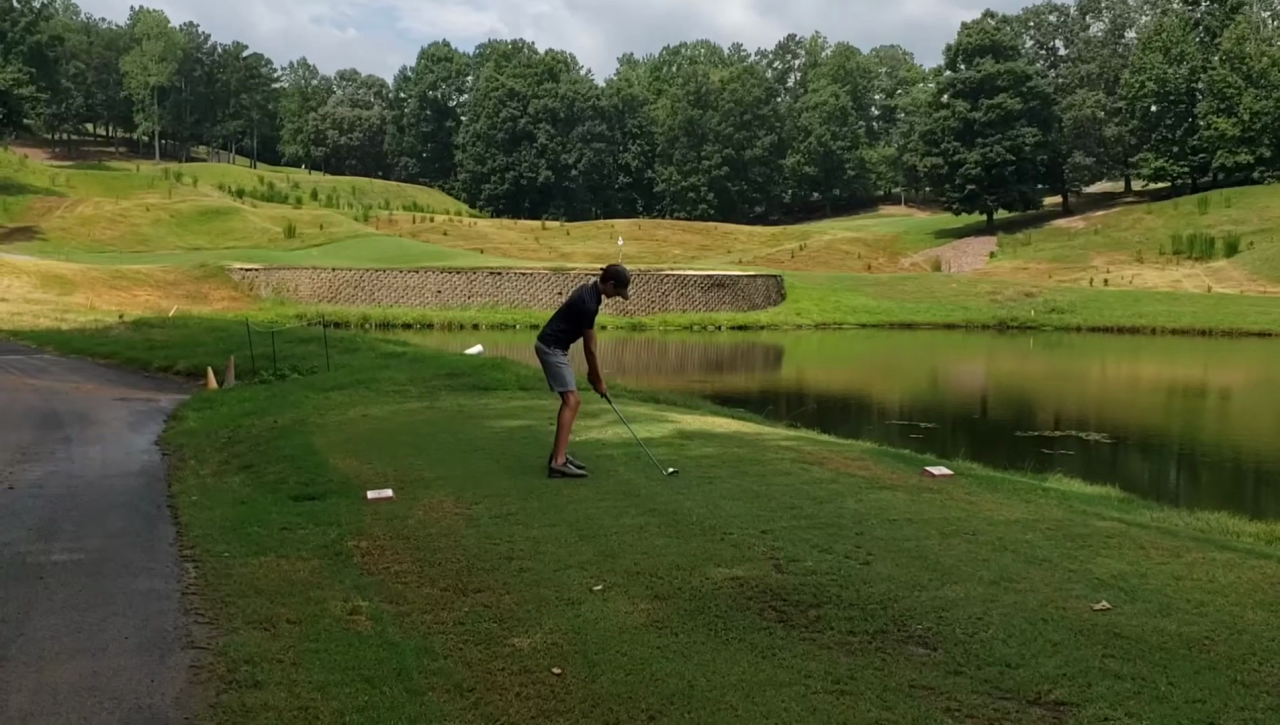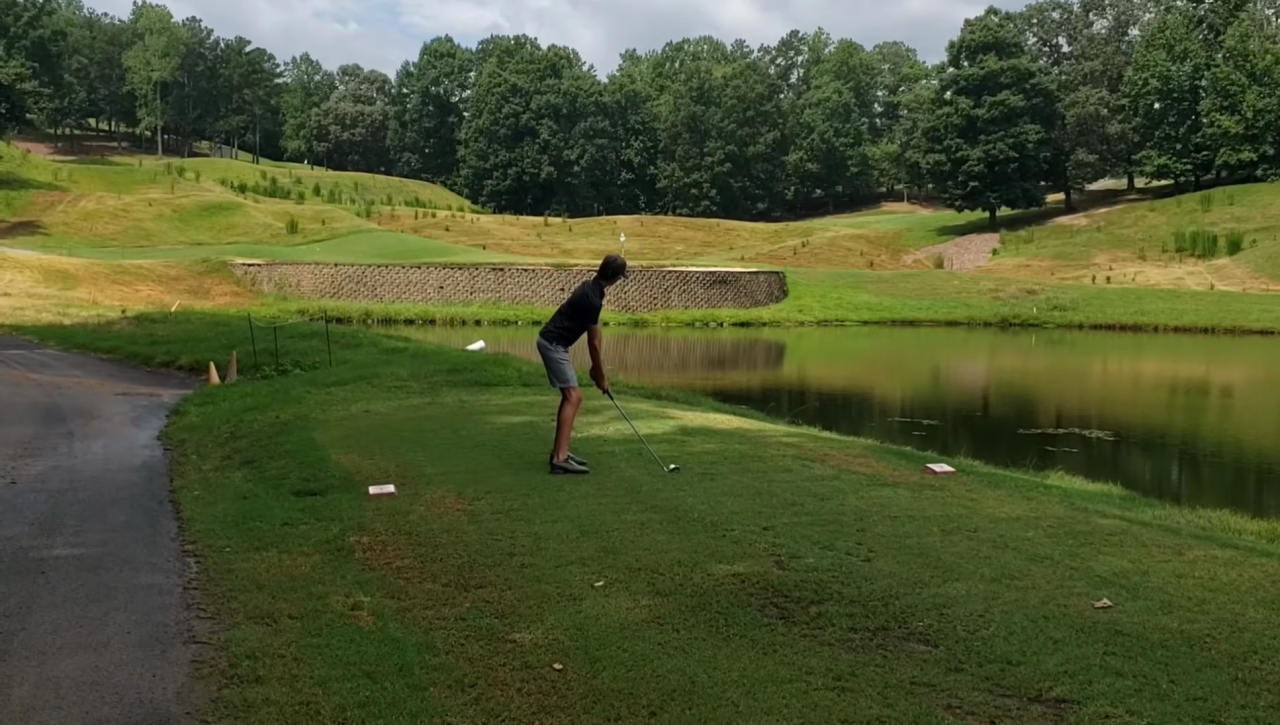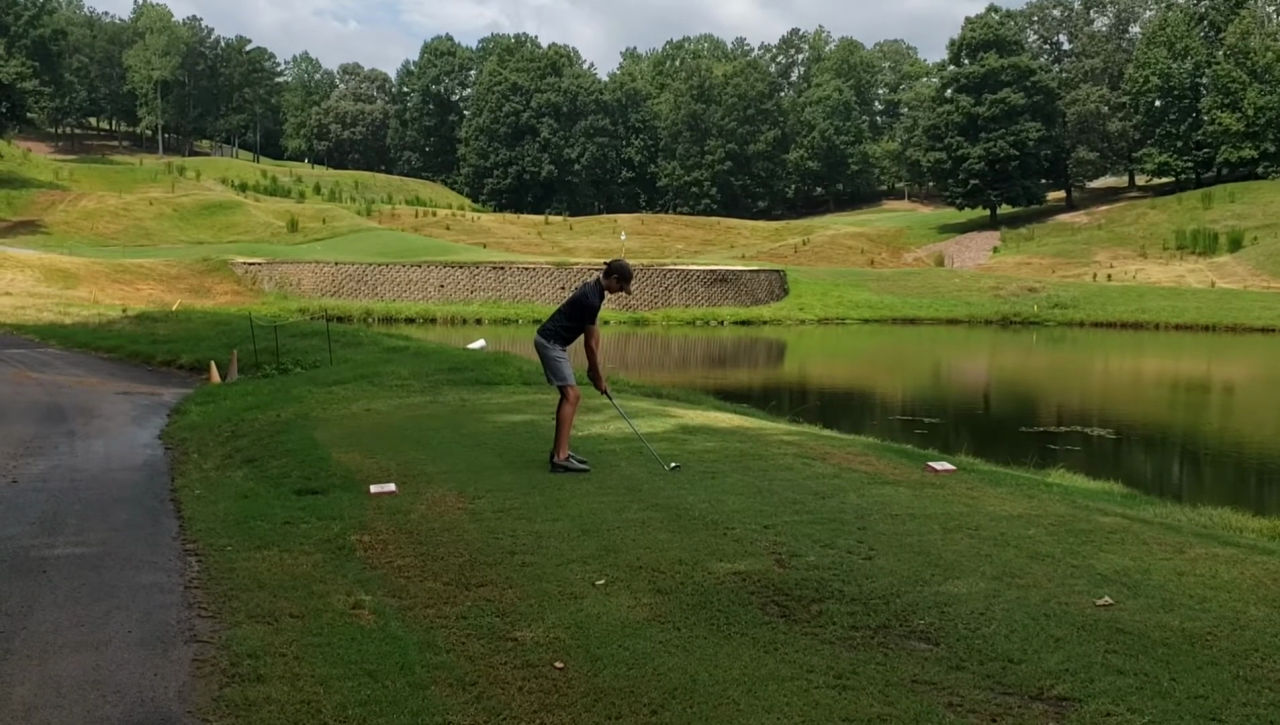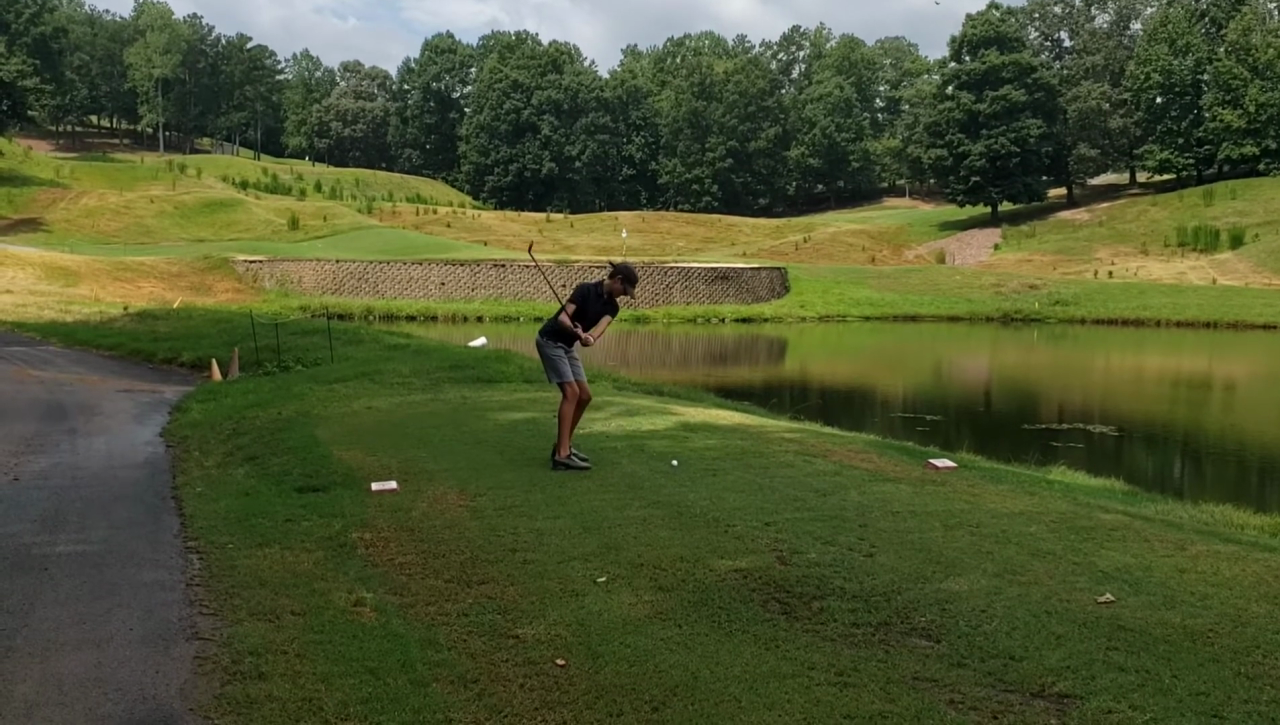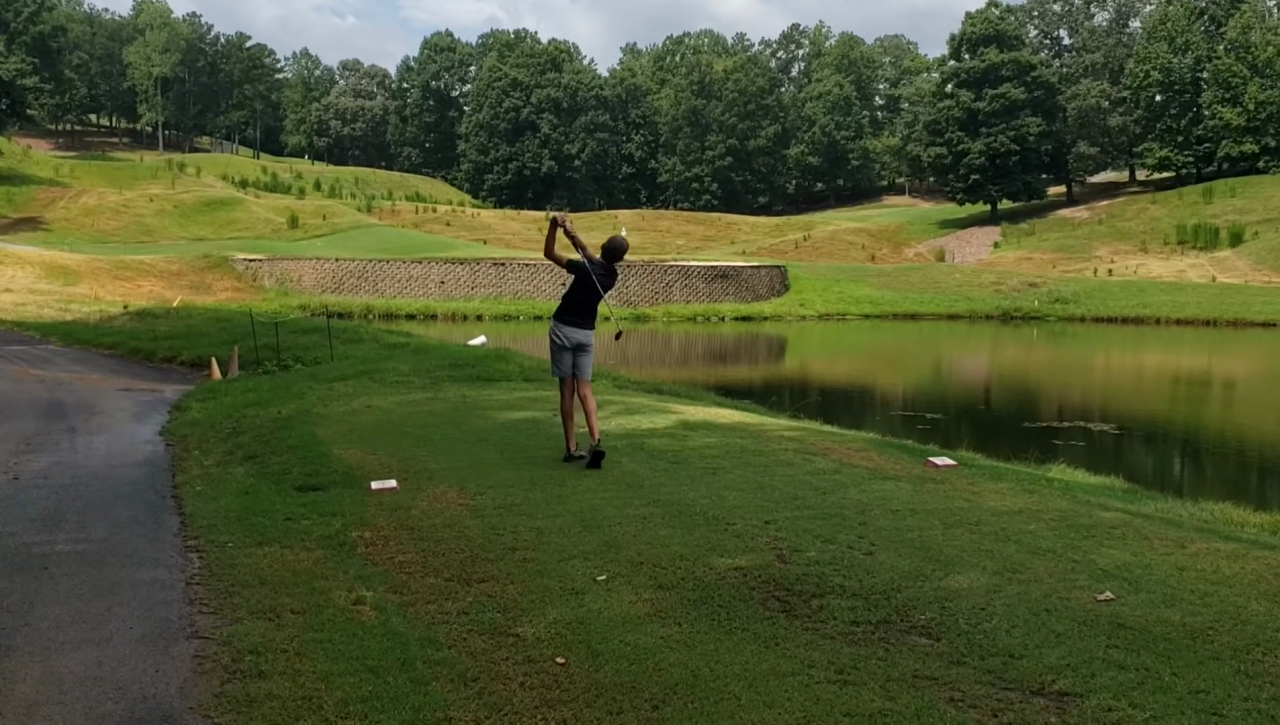
dt=1s
person 1, frame 1
left shoulder: (589, 290)
right shoulder: (588, 303)
left elbow: (590, 338)
right elbow: (589, 346)
left wrist: (592, 370)
right wrist: (598, 380)
left hip: (553, 346)
right hip: (552, 348)
left knee: (569, 399)
right knee: (572, 400)
left ankle: (558, 454)
right ankle: (558, 462)
person 1, frame 2
left shoulder: (591, 287)
right shoulder: (592, 299)
left elbow: (595, 333)
right elbow: (593, 342)
left wrist: (596, 366)
right wrist: (601, 375)
left hip: (553, 342)
right hip: (553, 344)
left knee: (569, 396)
right knee: (574, 397)
left ankle: (559, 451)
right ankle: (560, 458)
person 1, frame 3
left shoulder: (593, 289)
right shoulder: (591, 299)
left elbow: (594, 332)
right elbow: (590, 342)
left wrist: (594, 368)
right wrist: (598, 377)
left hip: (552, 342)
right hip: (551, 342)
left knee: (568, 395)
right knee: (571, 395)
left ankle: (559, 450)
right ankle: (560, 457)
person 1, frame 4
left shoulder: (612, 306)
right shoulder: (586, 290)
left elbow: (601, 326)
right elbow: (562, 318)
left wrist: (590, 337)
right wrist: (577, 332)
left hip: (567, 346)
right hip: (550, 341)
left knee: (585, 396)
right knee: (571, 392)
left ankle: (564, 445)
right ankle: (562, 455)
person 1, frame 5
left shoulder: (586, 269)
right shoulder: (612, 275)
left elbow: (549, 253)
right elbow: (585, 250)
left wrist: (554, 227)
right wrist: (571, 232)
left hip: (563, 330)
right hip: (585, 334)
left knee: (567, 390)
right knee: (584, 389)
left ankle: (572, 448)
right ankle: (595, 440)
